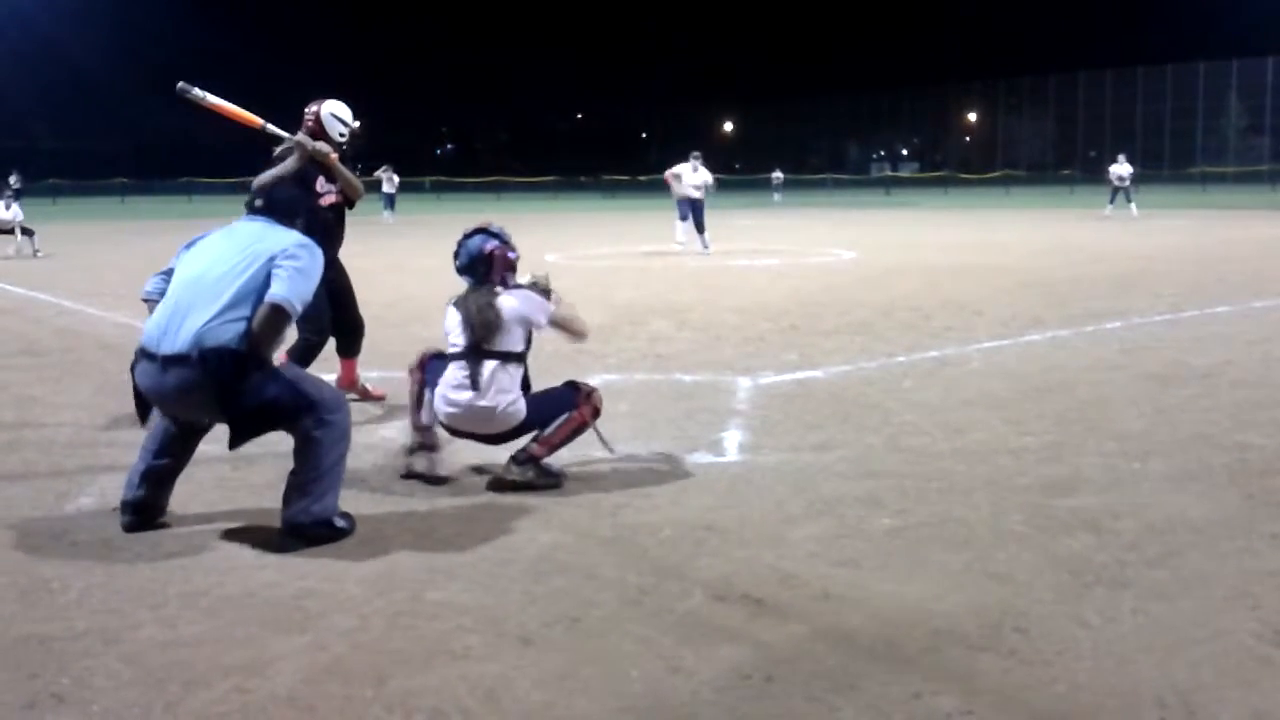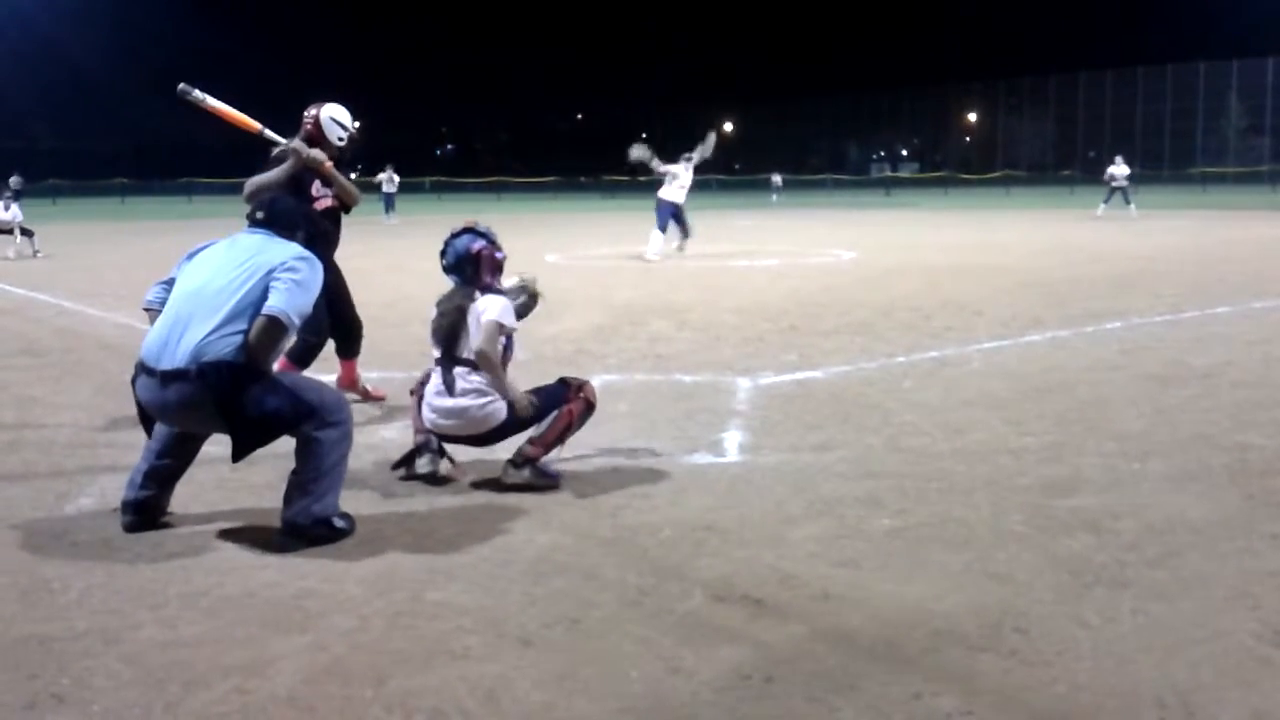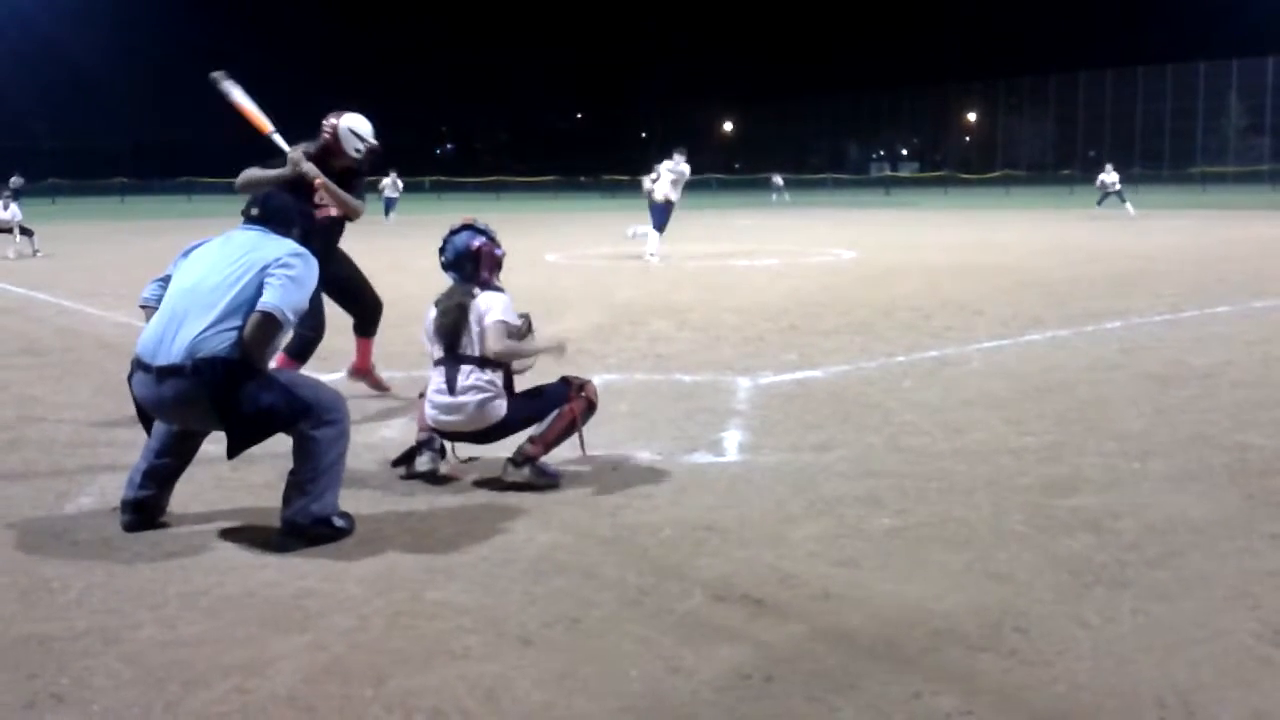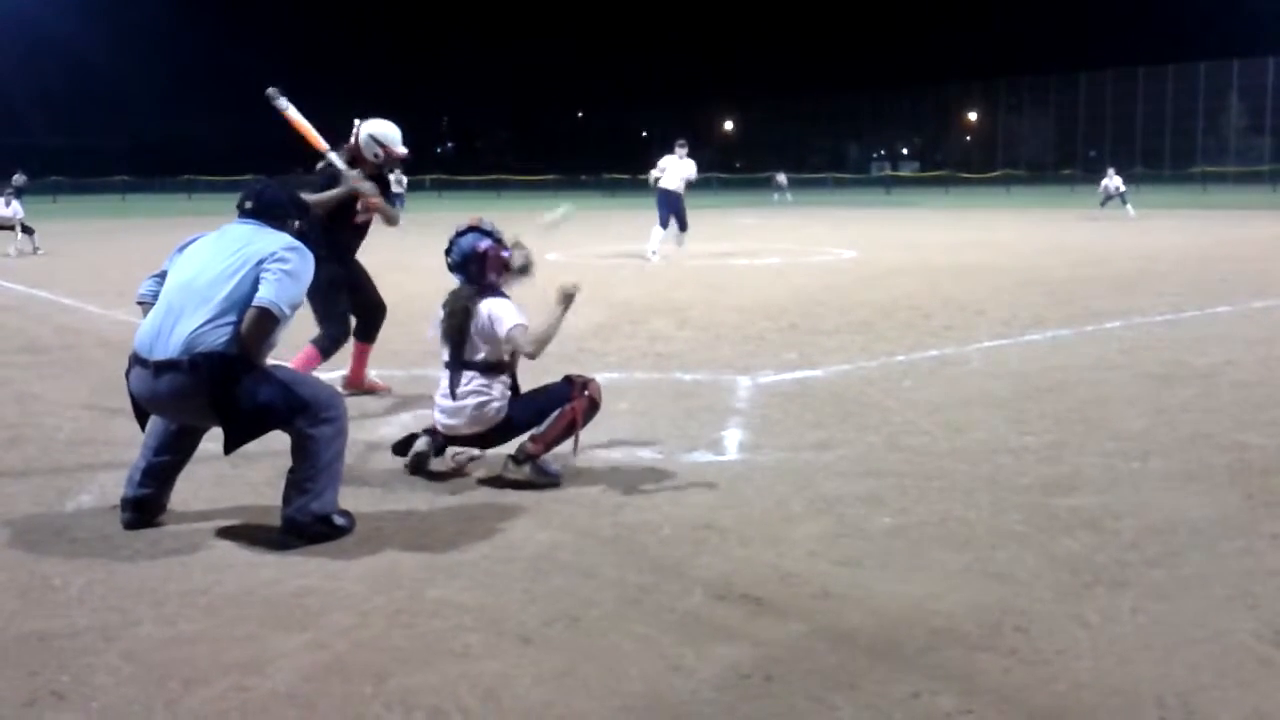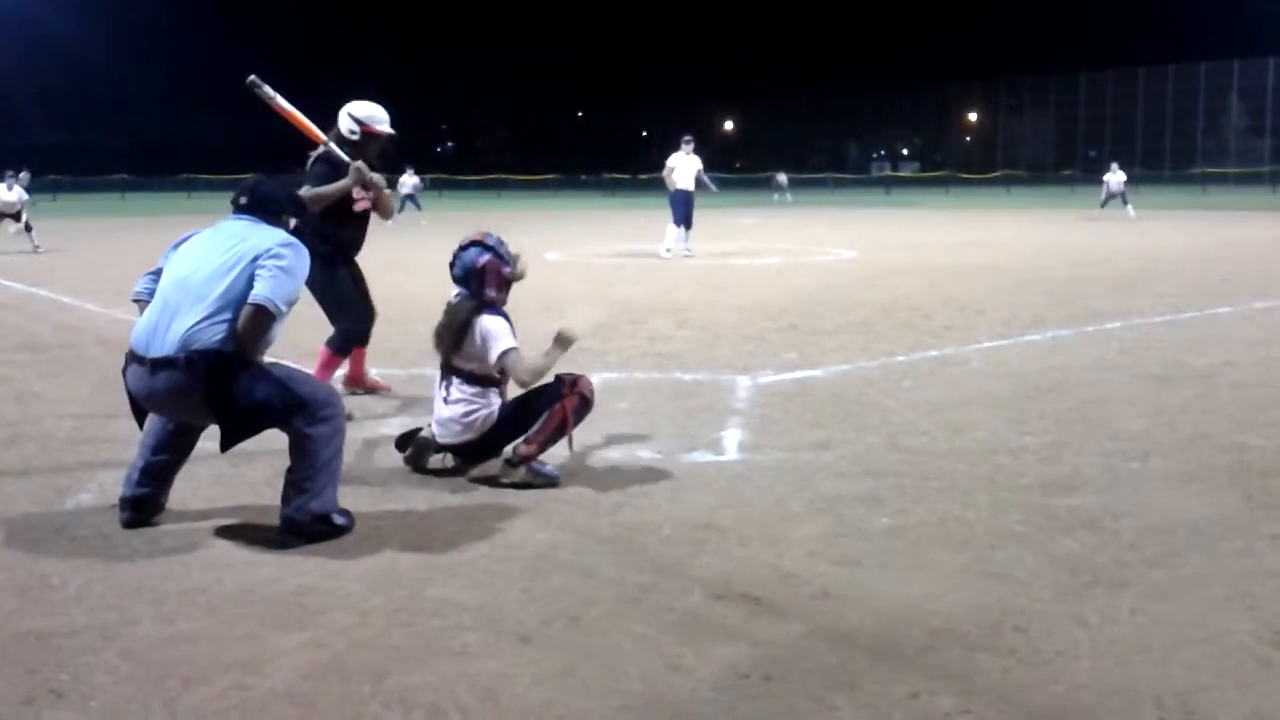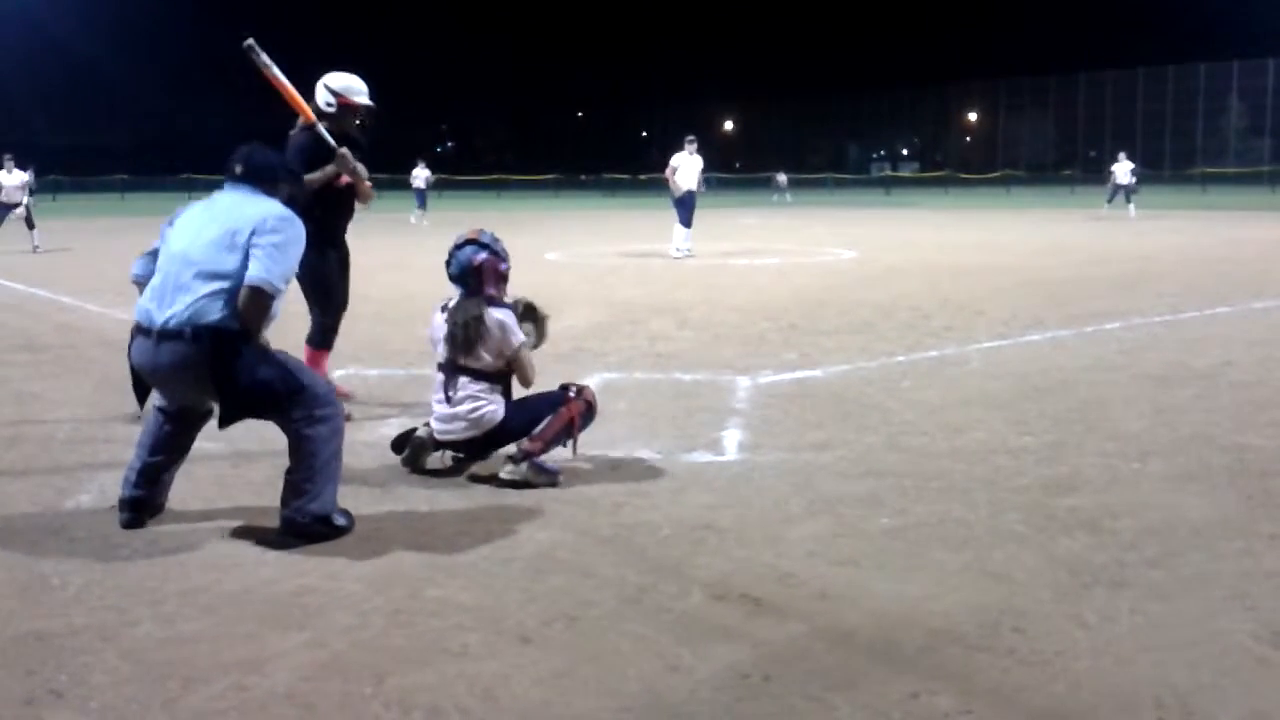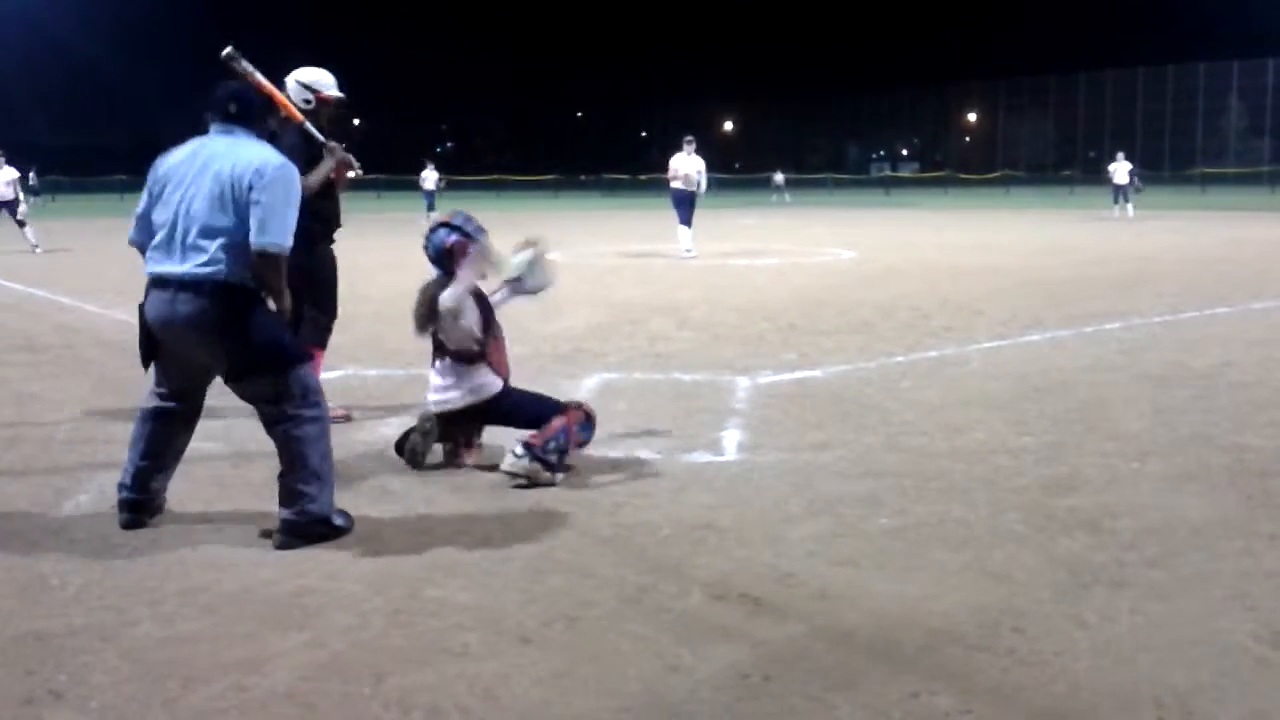
dt=0.3s
person 1, frame 1
left shoulder: (208, 236)
right shoulder: (300, 246)
left elbow: (154, 292)
right elbow: (278, 309)
right wrist: (254, 364)
left hip: (150, 371)
right hip: (208, 372)
left knee: (185, 398)
right knee: (327, 411)
left ankle: (141, 503)
right ankle: (310, 519)
person 1, frame 2
left shoulder: (208, 249)
right shoulder: (299, 259)
left elbow: (154, 301)
right elbow: (274, 322)
right wrist: (253, 378)
left hip: (149, 384)
right hip: (208, 386)
right knee: (329, 412)
left ankle: (141, 505)
right ankle: (310, 521)
person 1, frame 3
left shoulder: (203, 247)
right shoulder: (293, 255)
left elbow: (151, 298)
right elbow: (267, 317)
right wrist: (251, 373)
left hip: (145, 381)
right hip: (204, 382)
left knee: (187, 398)
right knee: (326, 410)
left ankle: (141, 503)
right ankle: (309, 520)
person 1, frame 4
left shoulder: (199, 241)
right shoulder: (289, 249)
left elbow: (148, 295)
right elbow: (264, 315)
right wrist: (248, 368)
left hip: (143, 377)
right hip: (201, 378)
left knee: (186, 399)
right knee: (324, 407)
left ankle: (141, 502)
right ankle: (309, 518)
person 1, frame 5
left shoulder: (194, 238)
right shoulder: (284, 246)
left elbow: (144, 292)
right elbow: (258, 312)
right wrist: (246, 364)
left hip: (140, 374)
right hip: (199, 375)
left knee: (183, 399)
right knee: (321, 406)
left ankle: (139, 500)
right ankle: (309, 517)
person 1, frame 6
left shoulder: (191, 211)
right shoulder: (279, 218)
left elbow: (142, 274)
right elbow: (257, 292)
right wrist: (252, 342)
left hip: (145, 349)
right hip: (202, 349)
left knee: (180, 404)
right knee: (317, 403)
left ankle: (138, 500)
right ankle: (309, 517)
person 1, frame 7
left shoulder: (172, 159)
right shoulder: (270, 164)
left elbow: (142, 237)
right elbow: (268, 252)
right wrist: (281, 299)
left hip: (160, 302)
right hip: (224, 306)
left knee: (168, 402)
right knee: (297, 403)
left ankle: (136, 501)
right ankle: (308, 517)
person 2, frame 1
left shoulder: (332, 163)
right shoulder: (292, 158)
left elbow: (357, 193)
left wrist: (332, 162)
left hip: (327, 260)
left knee: (351, 325)
right knee: (316, 332)
left ankle: (349, 380)
person 2, frame 2
left shoulder: (330, 165)
right shoulder: (287, 160)
left elbow: (353, 199)
right elbow: (251, 193)
left wrist: (327, 168)
right wrist: (292, 164)
left hip: (323, 261)
left knee: (349, 326)
right knee: (314, 333)
left ankle: (349, 379)
person 2, frame 3
left shoulder: (354, 172)
right shoulder: (304, 162)
left elbow: (356, 211)
right elbow: (243, 183)
left wrist: (322, 182)
right wrist: (286, 173)
left hip: (328, 255)
left knee: (370, 306)
right knee: (310, 330)
left ankle: (364, 368)
person 2, frame 4
left shoulder: (376, 181)
right shoulder: (335, 173)
left elbow: (393, 219)
left wrist: (377, 201)
right wrist: (344, 191)
left hip: (342, 257)
right hip: (317, 258)
left knee: (374, 310)
right knee: (336, 331)
left ankle: (356, 377)
person 2, frame 5
left shoulder: (364, 167)
right shoulder: (328, 164)
left elbow: (386, 213)
right elbow: (304, 201)
left wrist: (379, 190)
right wrist: (348, 183)
left hip: (342, 256)
right hip: (318, 256)
left knee: (363, 315)
right knee: (350, 324)
left ankle: (356, 375)
person 2, frame 6
left shoulder: (347, 142)
right shoulder: (307, 140)
left elbow: (365, 199)
left wrist: (359, 177)
right wrist: (333, 169)
left hip: (334, 237)
right hip: (309, 239)
left knee: (336, 307)
right knee: (327, 314)
left ankle: (317, 379)
person 2, frame 7
left shoulder: (304, 136)
right shoulder: (294, 139)
left elbow: (331, 186)
right elbow: (300, 190)
left wrist: (341, 167)
right wrist: (329, 162)
left hip: (294, 238)
right hip: (308, 239)
left knee: (299, 311)
right knee: (321, 314)
person 3, frame 1
left shoulder: (456, 307)
right shoulder: (521, 299)
right elbow: (579, 332)
right wrist: (558, 305)
left hip: (450, 416)
right hip: (501, 421)
left knee: (429, 362)
right knee: (589, 398)
left ankle: (423, 448)
right ankle: (526, 462)
person 3, frame 2
left shoulder: (443, 306)
right shoulder: (496, 302)
right elbow: (482, 349)
right wrist: (511, 391)
left hip: (437, 420)
right hip: (484, 421)
left knee: (428, 380)
right knee: (582, 393)
left ankle: (425, 448)
right ankle: (523, 463)
person 3, frame 3
left shoulder: (438, 307)
right shoulder: (494, 299)
right elbow: (497, 349)
right wrist: (543, 347)
left hip: (440, 419)
right hip: (485, 418)
right knee: (583, 392)
left ankle: (427, 447)
right ankle: (523, 462)
person 3, frame 4
left shoulder: (451, 303)
right shoulder: (497, 305)
right elbow: (530, 348)
left wrist: (512, 272)
right wrist: (561, 307)
left hip: (448, 423)
right hip: (487, 422)
right knee: (587, 391)
left ankle: (432, 440)
right ankle: (524, 459)
person 3, frame 5
left shoulder: (453, 305)
right shoulder: (492, 321)
right elbow: (524, 377)
left wrist: (509, 277)
right wrist: (556, 349)
left hip: (446, 429)
right hip: (476, 432)
right knee: (579, 388)
left ankle: (433, 440)
right ankle: (520, 462)
person 3, frame 6
left shoulder: (443, 312)
right shoulder: (499, 316)
right elbow: (527, 380)
right wrist: (525, 344)
left hip: (445, 427)
right hip: (481, 427)
right knee: (583, 398)
left ankle: (430, 437)
right ankle: (522, 458)
person 3, frame 7
left shoulder: (433, 293)
right shoulder: (453, 296)
left hip: (444, 401)
right hip: (484, 396)
right knee: (580, 420)
left ankle: (438, 429)
right ankle: (527, 453)
